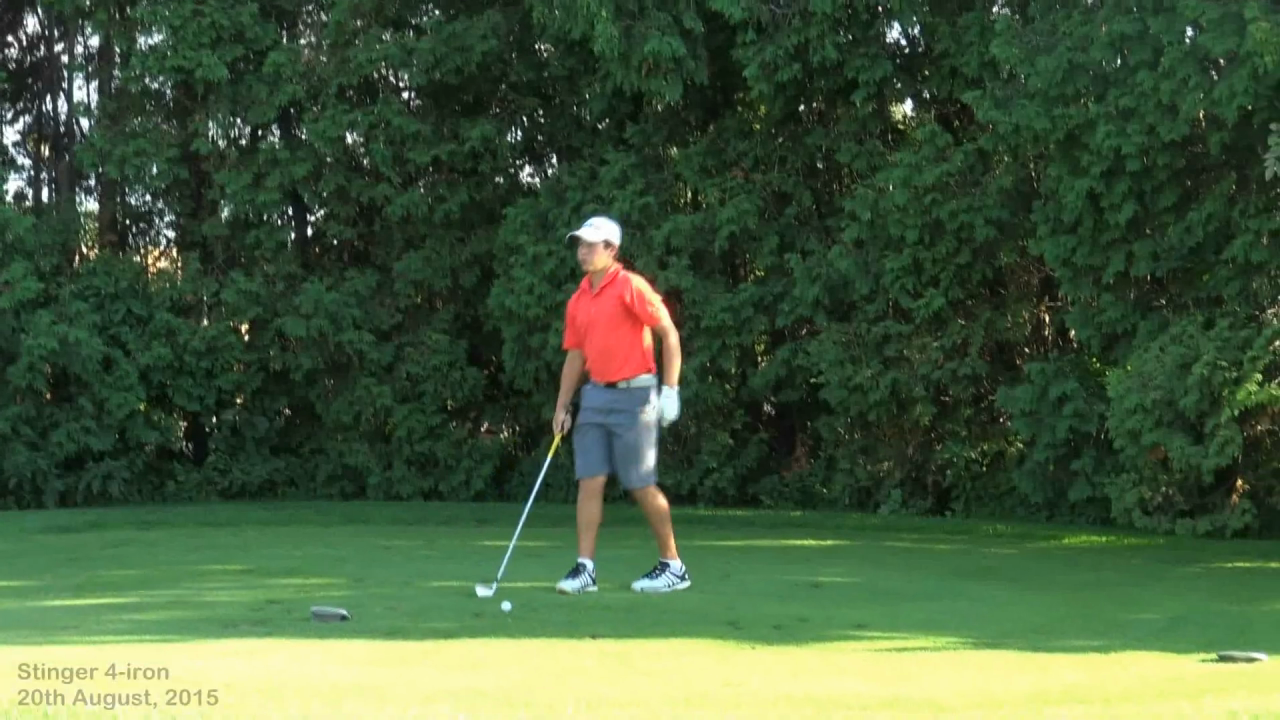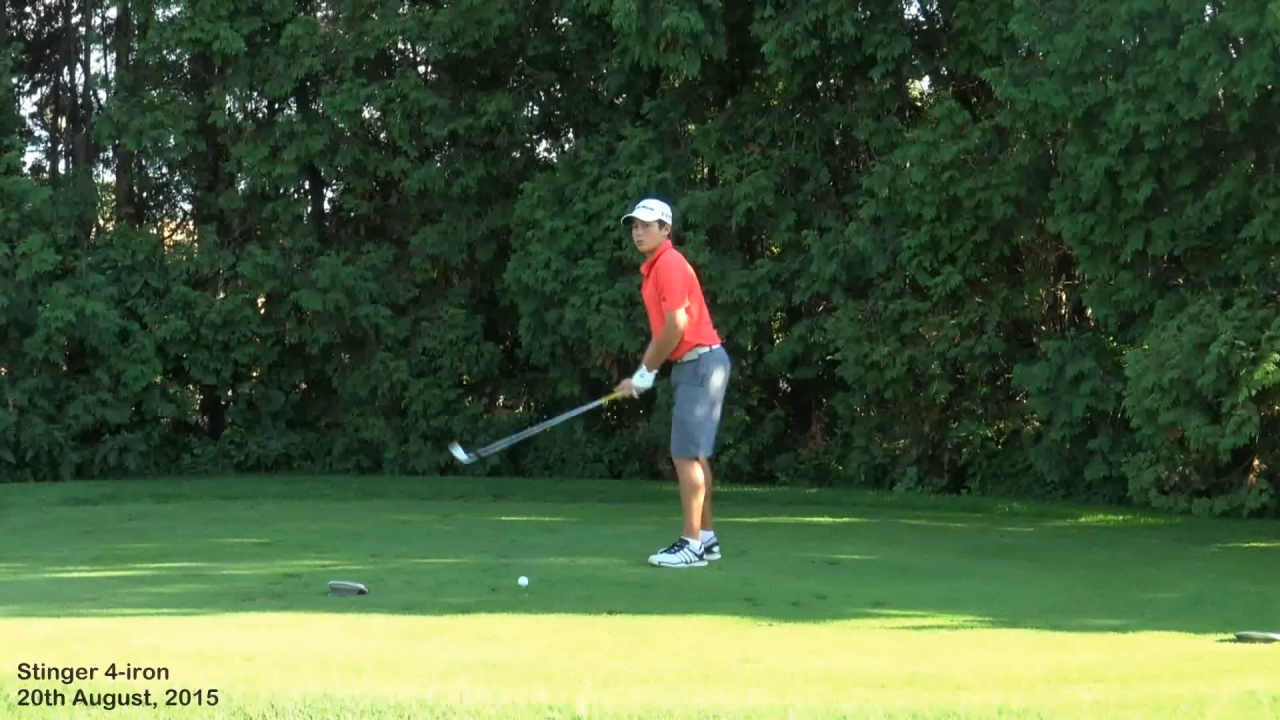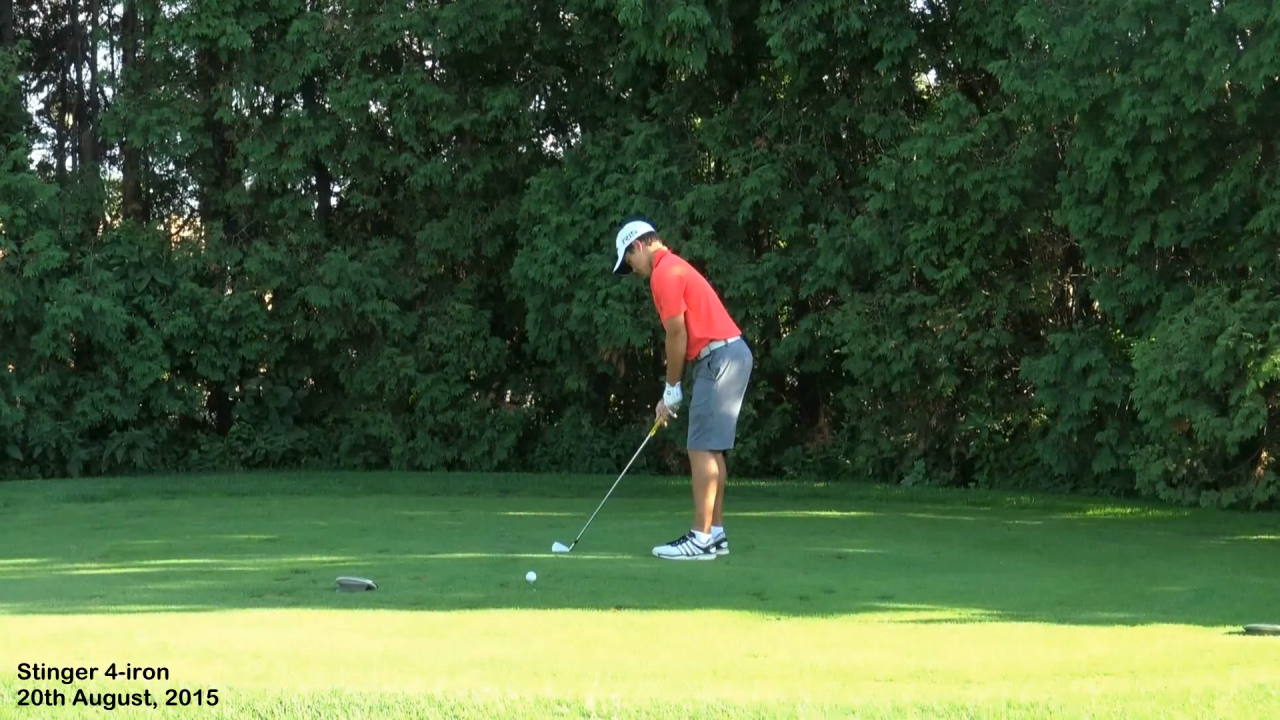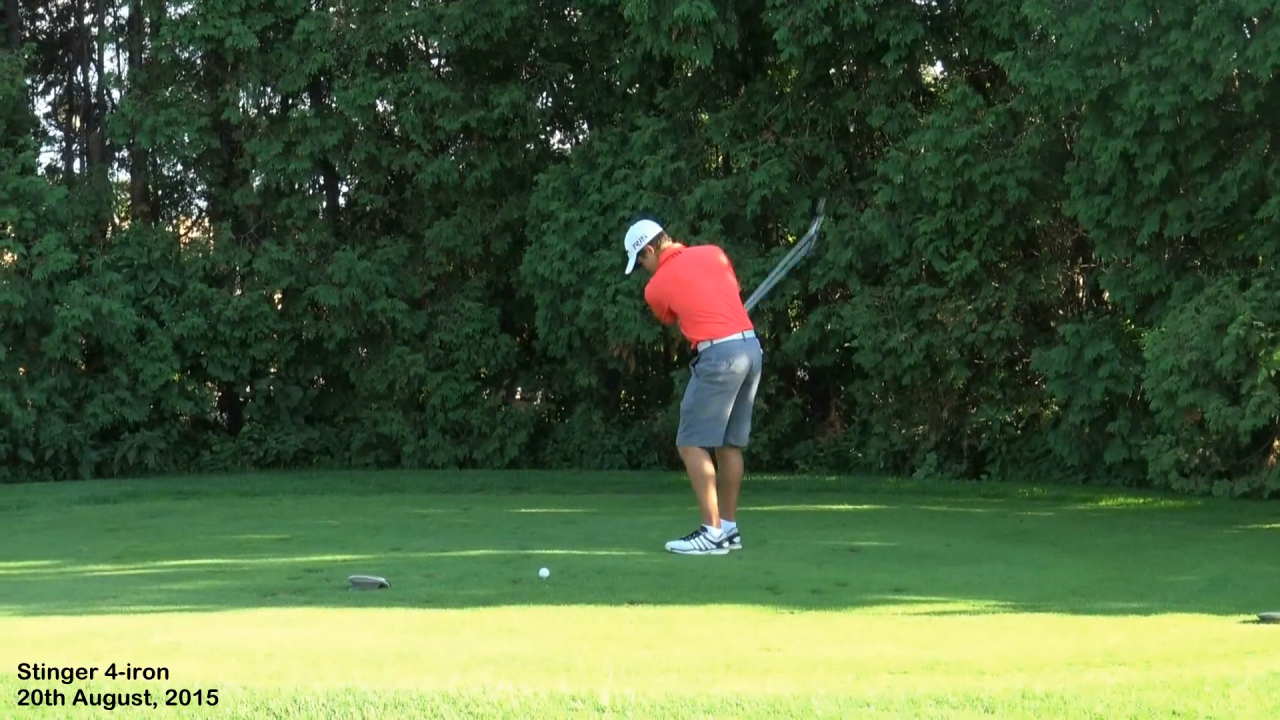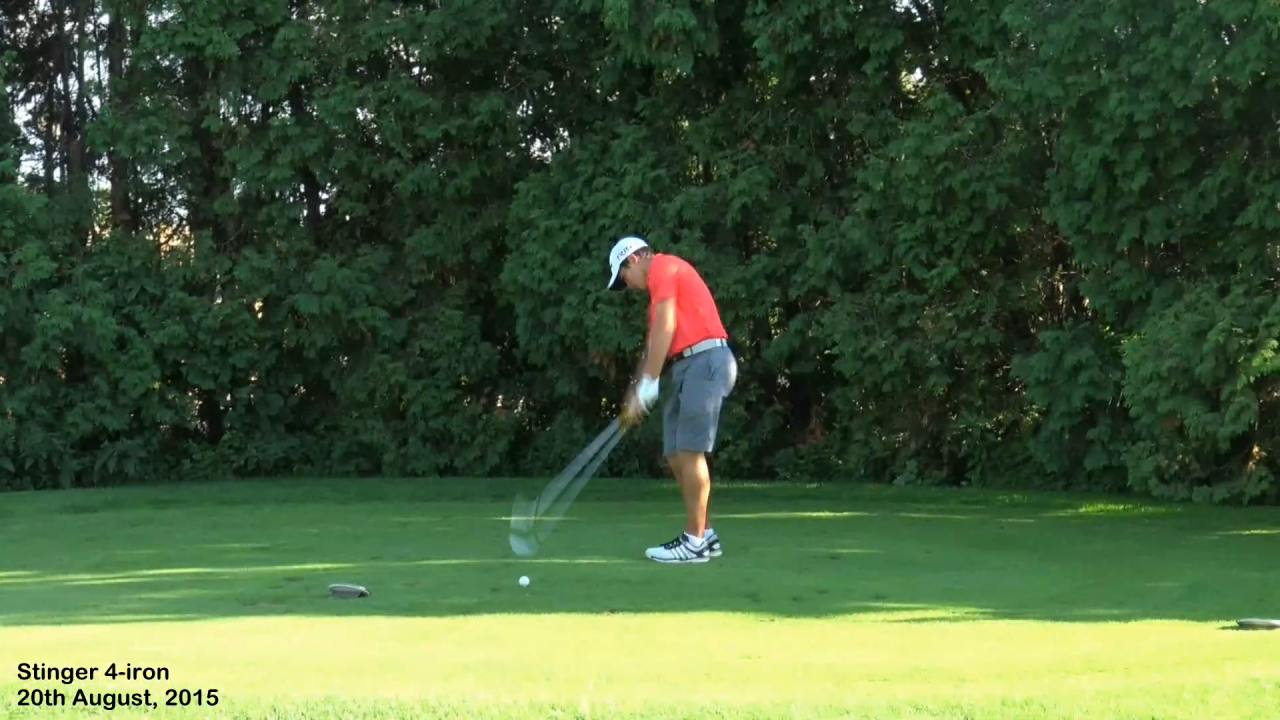
dt=0.7s
person 1, frame 1
left shoulder: (631, 286)
right shoulder: (577, 300)
left elbow: (668, 333)
right elbow: (574, 356)
left wrist: (670, 389)
right wrist: (562, 405)
left hip: (635, 393)
right hip: (595, 395)
left knee: (640, 485)
right knee: (589, 482)
left ankle: (672, 565)
right ankle: (585, 566)
person 1, frame 2
left shoulder: (670, 265)
right shoulder: (653, 271)
left elbow: (675, 328)
left wrist: (646, 371)
right wrist: (639, 375)
left hip: (702, 364)
right hip: (691, 366)
left knee: (686, 455)
right knee: (692, 455)
left ankle: (691, 545)
right ankle: (705, 536)
person 1, frame 3
left shoulder: (663, 272)
right shoulder: (674, 268)
left elbow: (677, 335)
right elbow: (685, 336)
left wrist: (671, 388)
right wrist: (669, 392)
left hip: (721, 359)
right hip: (728, 356)
left knee: (701, 449)
right knee: (711, 448)
left ankle: (700, 539)
right ankle: (714, 533)
person 1, frame 4
left shoulder: (655, 288)
right shoulder: (711, 253)
left hip: (719, 355)
right hip: (750, 348)
left knee: (692, 444)
right knee: (729, 444)
left ankle: (712, 533)
right ankle: (727, 526)
person 1, frame 5
left shoulder: (662, 267)
right shoulder: (665, 278)
left elbow: (665, 328)
right elbow: (656, 345)
left wrist: (649, 382)
right wrist: (637, 390)
left hip: (706, 362)
right hip: (688, 366)
left knee: (689, 451)
right knee: (677, 453)
left ankle: (695, 541)
right ankle: (704, 534)
